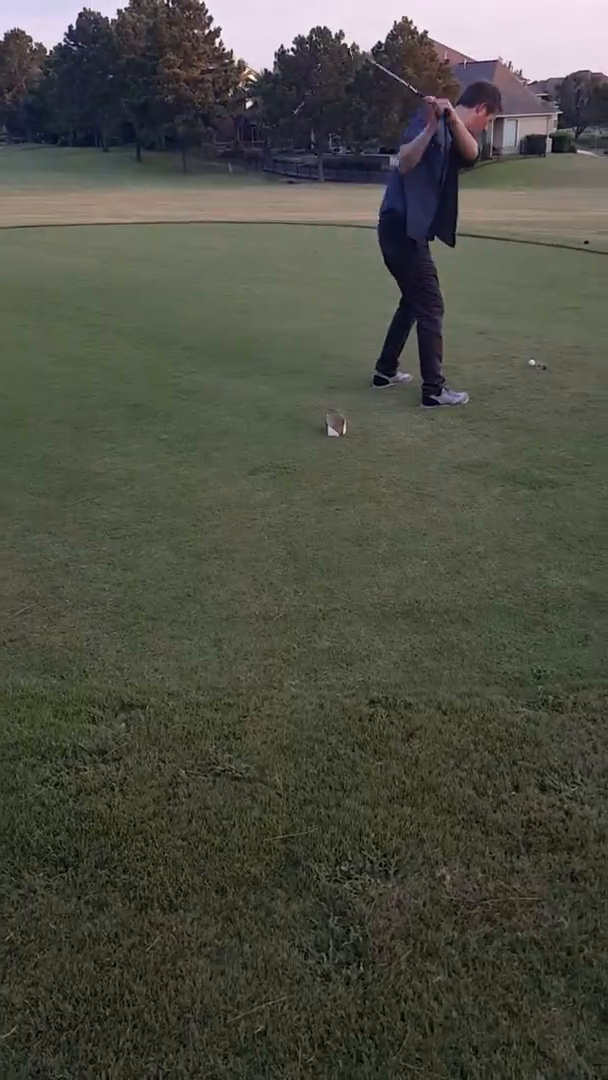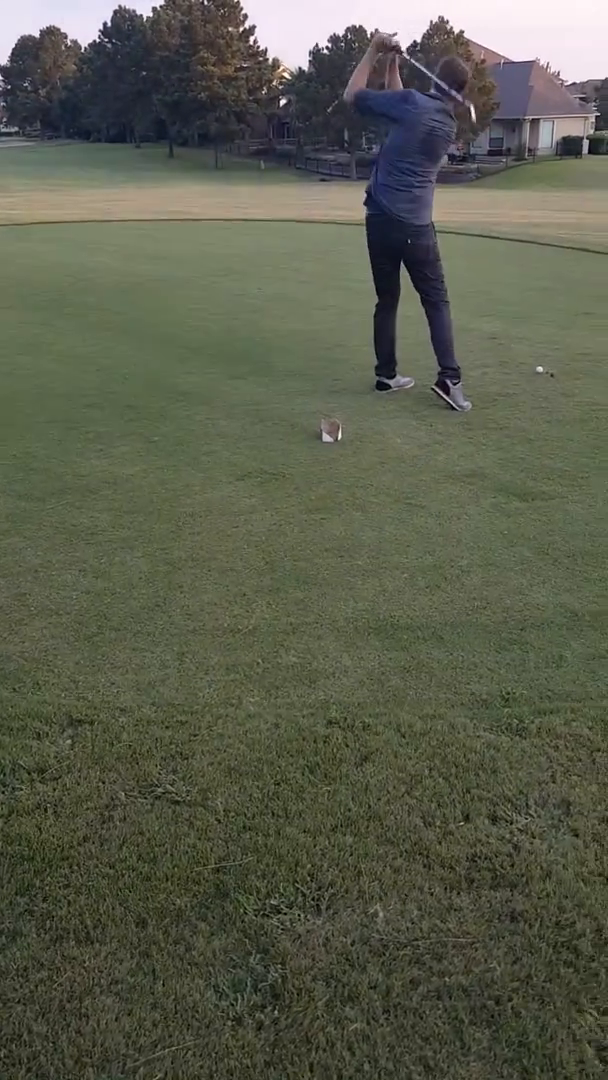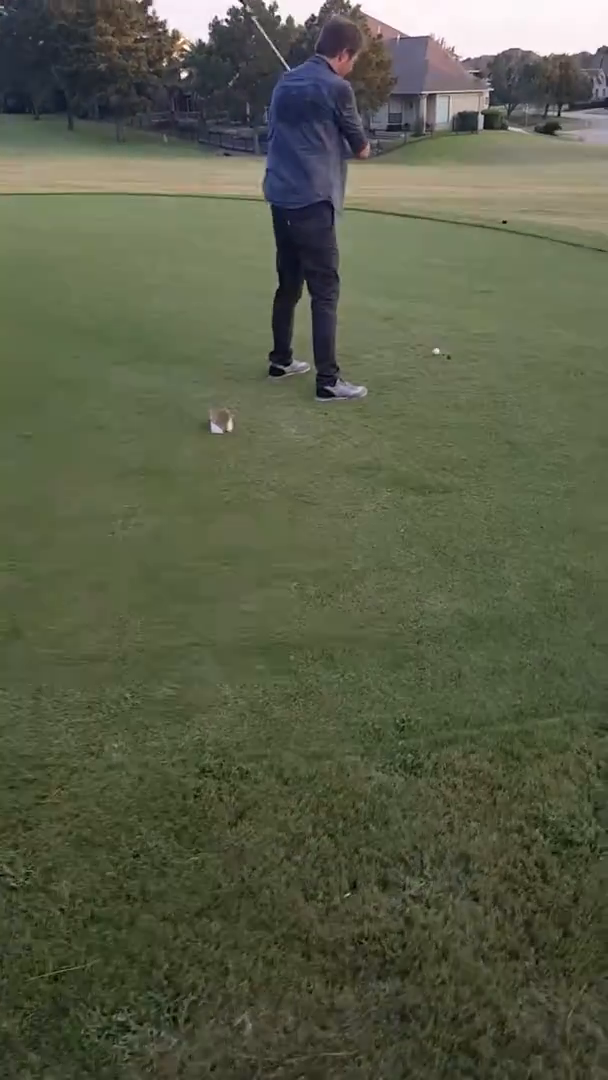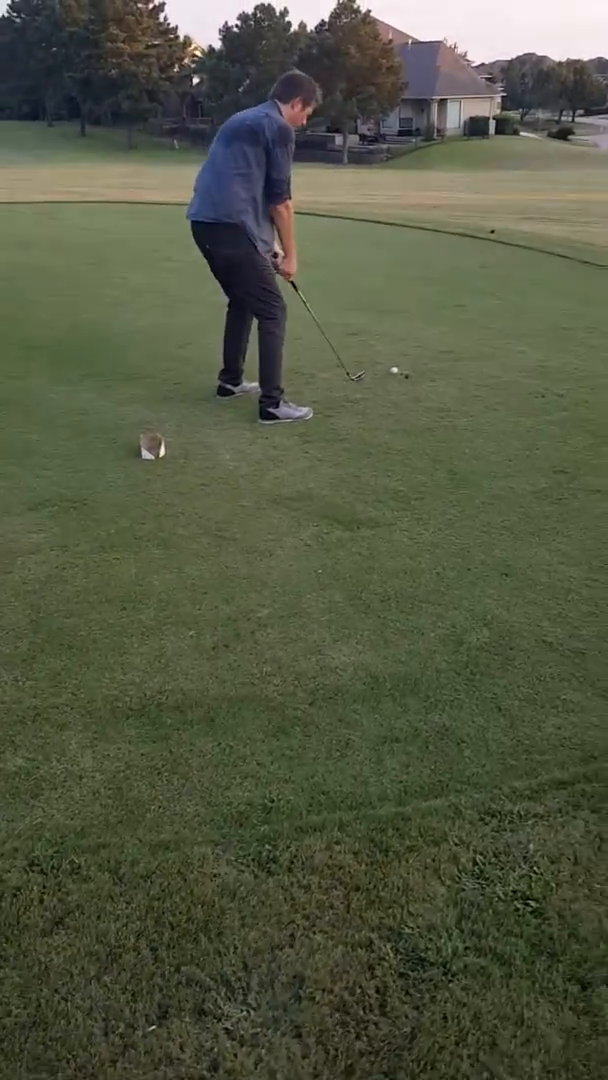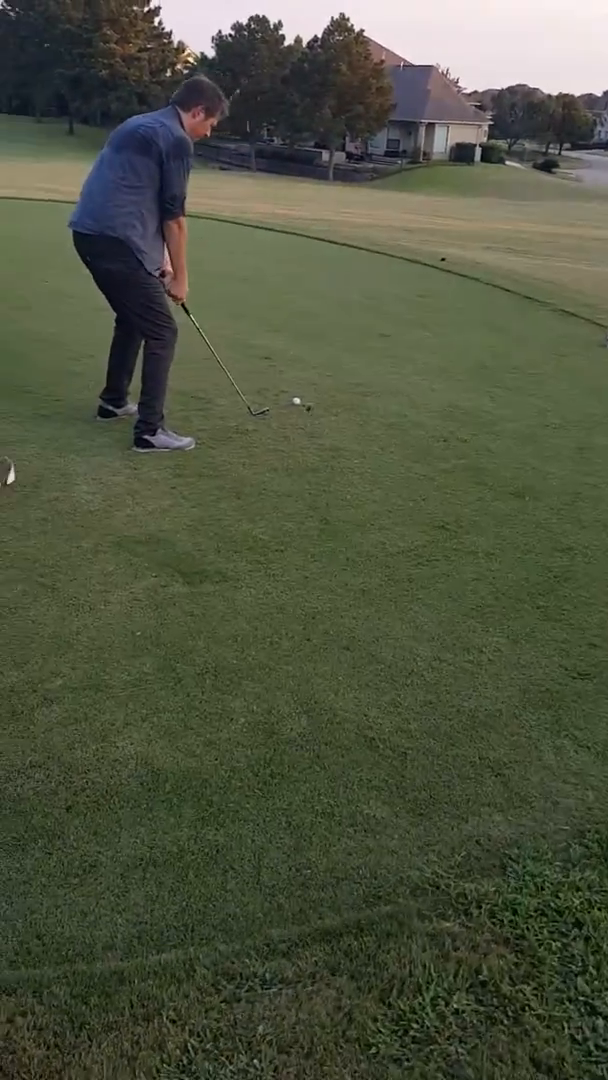
dt=1s
person 1, frame 1
left shoulder: (463, 136)
right shoulder: (427, 116)
left elbow: (471, 154)
right elbow: (404, 164)
left wrist: (451, 117)
right wrist: (432, 125)
left hip: (415, 229)
right hip: (402, 225)
left knee: (413, 301)
right knee: (430, 307)
left ankle: (386, 370)
right ankle: (433, 389)
person 1, frame 2
left shoulder: (411, 104)
right shoulder: (449, 127)
left elbow: (352, 97)
right wrist: (393, 65)
left hip: (381, 220)
right hip: (418, 226)
left knee: (387, 300)
right knee: (436, 301)
left ankle: (386, 374)
right ankle: (449, 376)
person 1, frame 3
left shoulder: (284, 82)
right shoulder: (337, 88)
right elbow: (362, 149)
right wrist: (346, 141)
left hip: (281, 199)
right hip: (312, 203)
left knee: (288, 283)
right knee: (325, 292)
left ankle: (280, 360)
right ankle: (328, 380)
person 1, frame 4
left shoulder: (243, 119)
right shoulder: (279, 129)
right elbow: (279, 199)
left wrist: (268, 243)
right wrist: (290, 254)
left hip: (205, 221)
right hip: (230, 227)
left knee: (242, 301)
right knee: (272, 311)
left ankle: (230, 380)
right ankle: (272, 403)
person 1, frame 5
left shoulder: (141, 125)
right shoulder: (177, 140)
right elbow: (173, 215)
left wrist: (160, 260)
right wrist: (180, 276)
left hip: (89, 232)
right hip: (115, 240)
left knee: (132, 319)
right knee: (162, 332)
left ankle: (113, 401)
right ankle: (149, 430)
